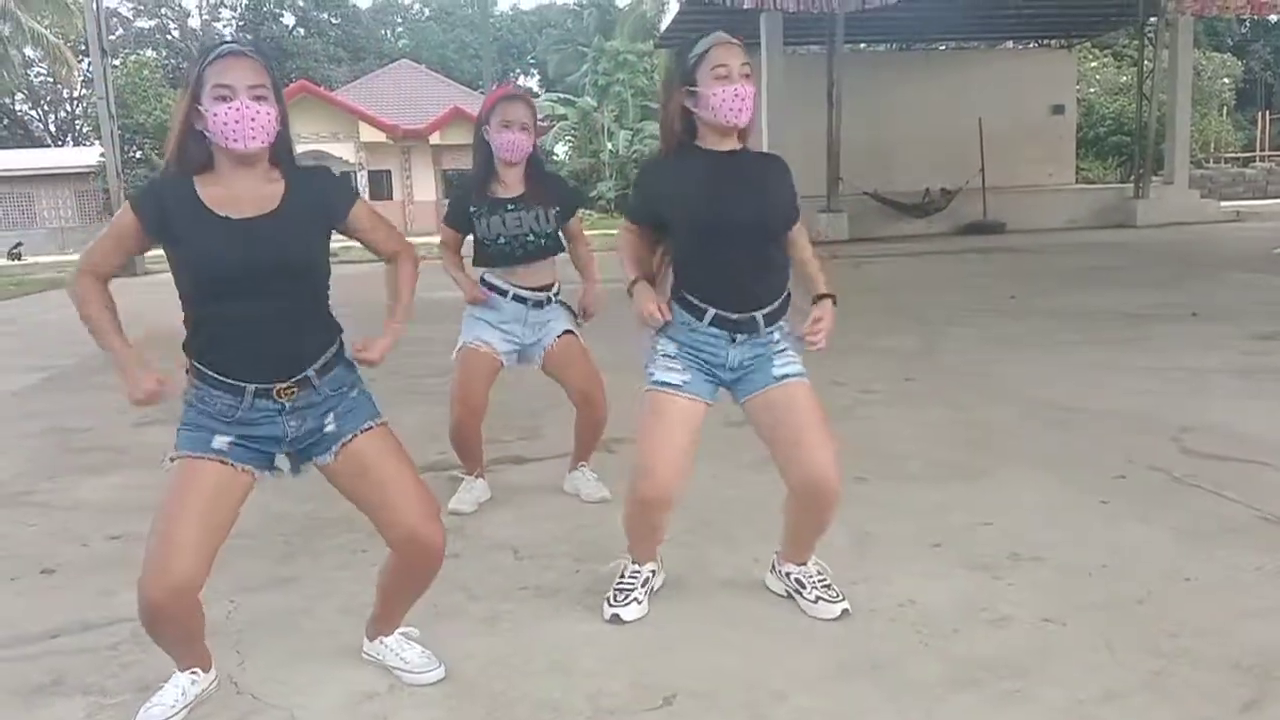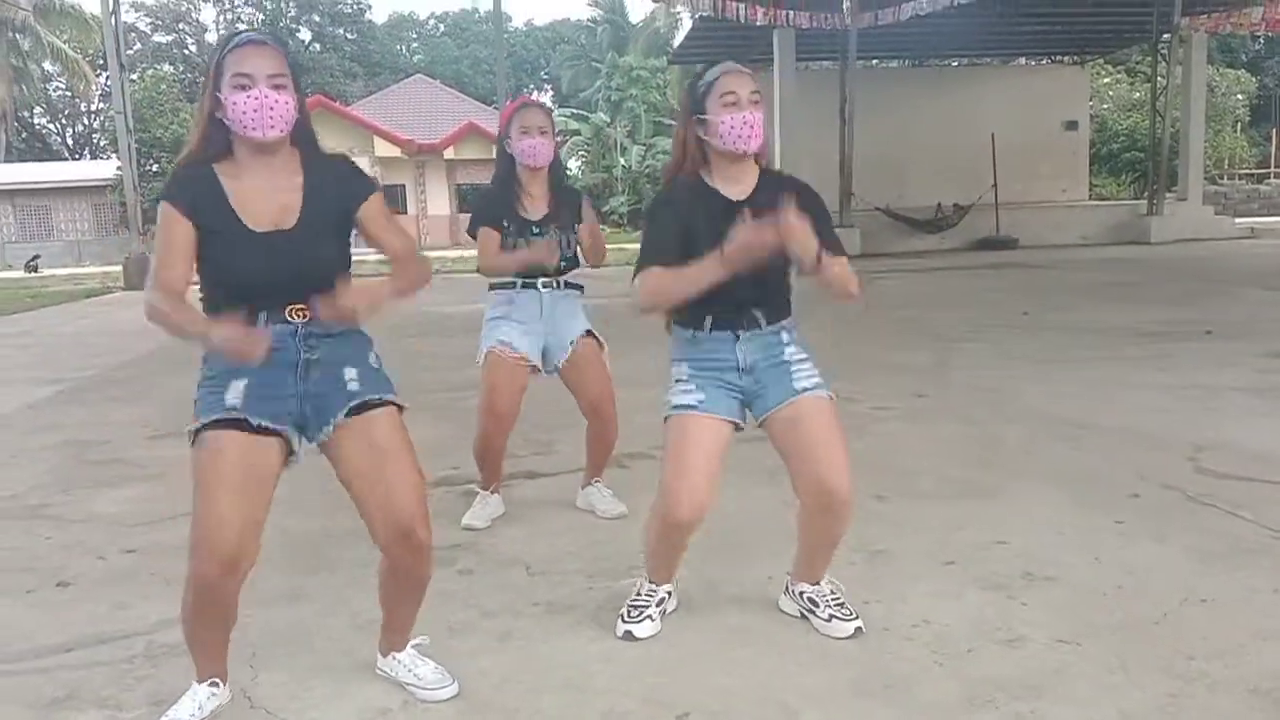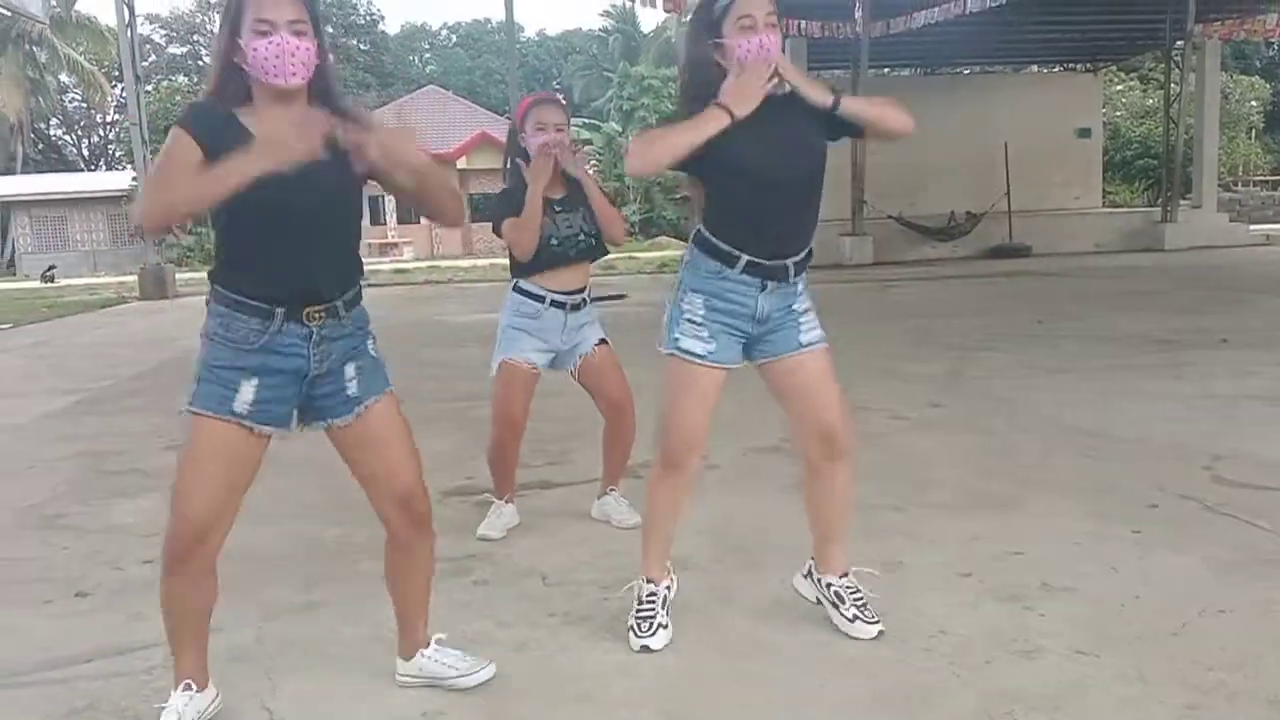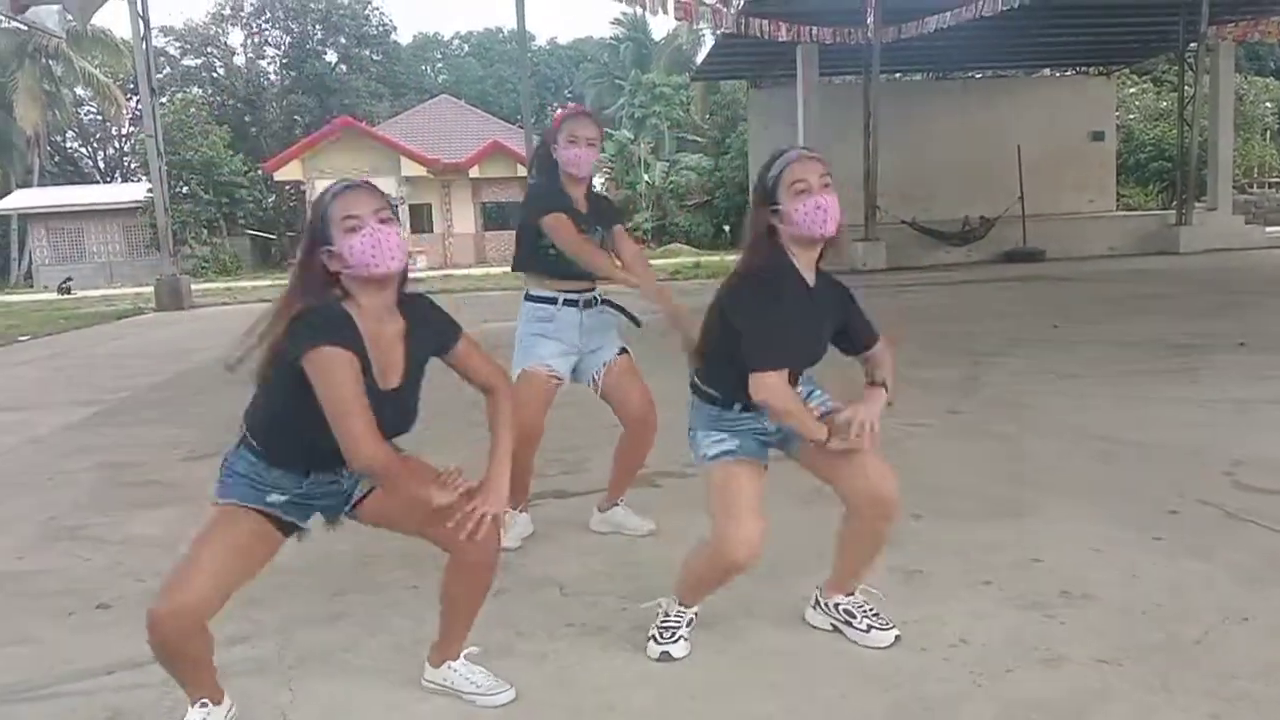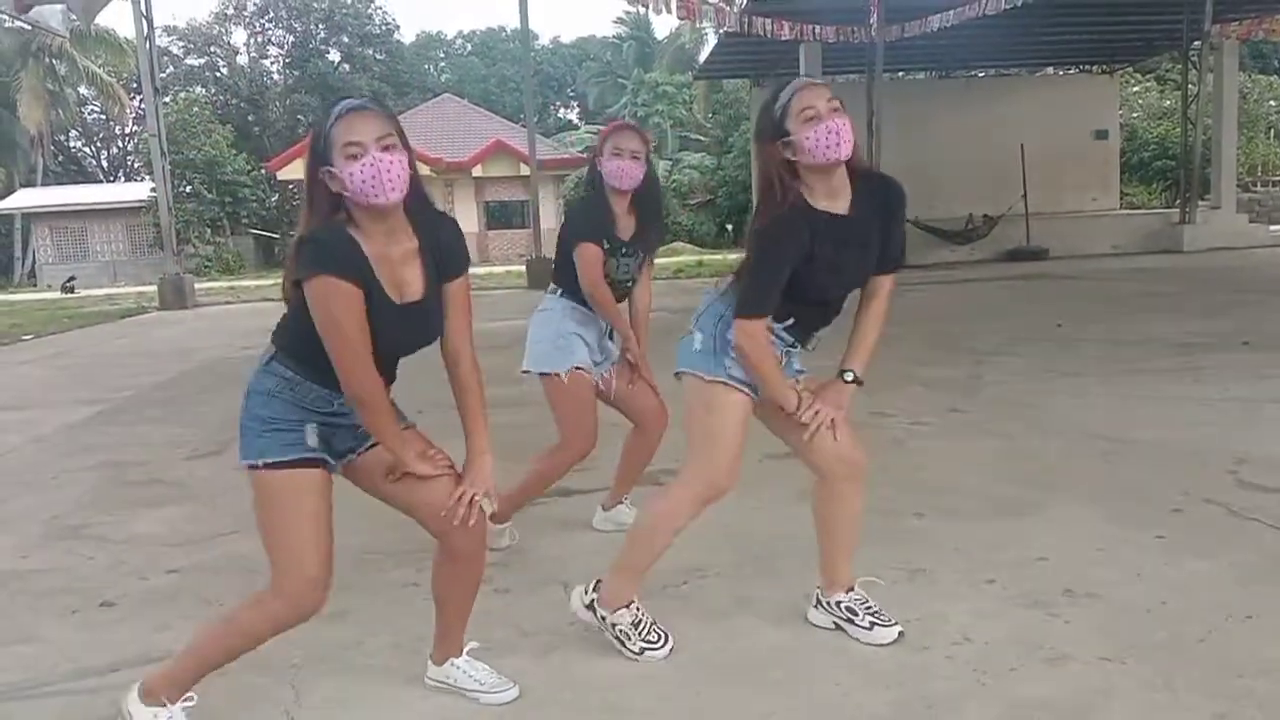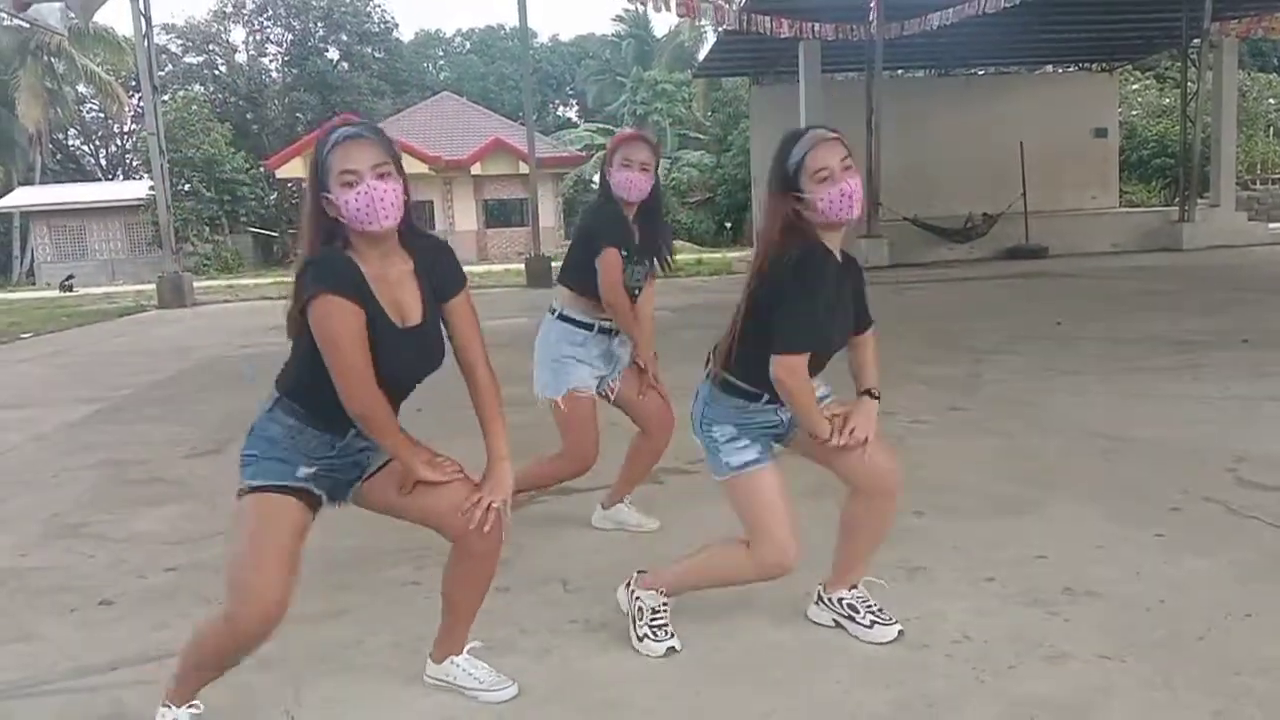
dt=0.3s
person 1, frame 1
left shoulder: (318, 188)
right shoulder: (166, 199)
left elbow: (401, 253)
right elbow: (87, 278)
left wrist: (391, 331)
right wrist: (128, 363)
left hip: (328, 394)
right hip: (223, 410)
left knee: (424, 539)
right knee: (163, 593)
left ankle: (383, 633)
person 1, frame 2
left shoulder: (337, 177)
right shoulder: (194, 186)
left elbow: (413, 265)
right elbow: (162, 298)
left wrist: (375, 289)
right wrist: (212, 331)
left hip: (339, 351)
right hip: (245, 365)
left knee: (408, 532)
right knee: (218, 560)
left ankle: (397, 649)
person 1, frame 3
left shoulder: (348, 127)
right shoulder: (211, 124)
left elbow: (447, 209)
right elbow: (153, 216)
left wrist: (405, 159)
right wrist: (259, 158)
left hip: (342, 338)
right hip: (249, 342)
left knee: (409, 505)
right knee: (190, 535)
left ankle: (417, 652)
person 1, frame 4
left shoulder: (423, 319)
right shoulder: (324, 329)
left elbow: (498, 387)
right elbow: (367, 453)
left wrist: (498, 481)
right wrist: (432, 488)
left hip: (355, 472)
right hip: (271, 479)
left knee: (478, 535)
right knee: (174, 616)
left ankle: (445, 662)
person 1, frame 5
left shoulder: (440, 235)
right shoulder: (328, 254)
left elbow: (461, 355)
right elbow: (358, 379)
left wrist: (480, 458)
right wrist: (404, 452)
left hip: (364, 411)
right hip: (290, 410)
left knee: (466, 519)
right knee: (301, 591)
left ankle: (447, 659)
person 1, frame 6
left shoulder: (435, 259)
right shoulder: (329, 278)
left elbow: (474, 362)
right elbow: (358, 395)
left wrist: (500, 459)
right wrist: (413, 459)
left hip: (371, 438)
right hip: (295, 440)
left knee: (481, 524)
right knee: (254, 612)
left ankle: (447, 657)
person 2, frame 1
left shoulder: (772, 171)
right shoulder: (666, 172)
left elbow: (793, 237)
right elbow: (634, 233)
left wrist: (823, 297)
right wrist: (638, 285)
left hip: (767, 343)
right hip: (689, 341)
left knee: (820, 481)
right knee: (653, 487)
left ankle: (793, 565)
right ankle: (642, 565)
person 2, frame 2
left shoulder: (790, 200)
right shoulder: (679, 200)
left elbow: (848, 286)
right elbow: (647, 294)
left wrist: (809, 253)
right wrist: (724, 261)
left hip: (776, 348)
right hip: (703, 356)
left knee: (832, 489)
right knee: (683, 508)
left ankle: (807, 584)
right ankle: (655, 587)
person 2, frame 3
left shoulder: (807, 109)
right shoulder: (706, 106)
left elbow: (902, 124)
right elbow: (638, 161)
left wrist: (820, 95)
right wrist: (725, 110)
left hip: (788, 295)
right hip: (715, 292)
left knee: (829, 438)
right knee: (679, 452)
left ankle: (829, 574)
right ankle: (654, 583)
person 2, frame 4
left shoulder: (829, 291)
right shoulder: (760, 286)
left elbow: (876, 352)
right elbow: (768, 392)
left wrist: (876, 393)
right wrist: (827, 436)
left hip: (792, 402)
right hip: (728, 418)
left knee: (879, 495)
right knee: (739, 546)
left ankle: (836, 599)
right ankle: (679, 606)
person 2, frame 5
left shoulder: (882, 195)
right shoulder: (784, 224)
left elbow: (879, 291)
right elbow: (748, 332)
left wrist: (845, 383)
right wrist: (794, 403)
left hip: (780, 349)
right hip: (728, 340)
left knee: (845, 460)
right knee: (709, 479)
left ankle: (836, 595)
right ankle: (610, 598)
person 2, frame 6
left shoulder: (841, 264)
right shoulder: (804, 265)
left elbow: (861, 335)
right elbow: (787, 368)
left wrist: (868, 400)
right wrist: (821, 427)
left hip: (786, 397)
right hip: (735, 410)
left knee: (881, 475)
right knee: (776, 555)
left ankle: (839, 595)
right ankle: (648, 589)
person 3, frame 1
left shoulder: (553, 189)
right shoulder: (470, 195)
left elbow: (578, 240)
right elbow: (448, 250)
left wrist: (591, 285)
right wrist: (464, 280)
left hip: (547, 310)
right hip: (493, 310)
left knee: (592, 397)
right knee: (464, 410)
left ankle: (579, 470)
right ankle: (474, 478)
person 3, frame 2
left shoulder: (571, 198)
right shoulder: (494, 199)
left elbow: (595, 258)
right elbow: (487, 263)
left wrist: (591, 236)
right wrist: (529, 256)
left hip: (564, 304)
right hip: (512, 310)
left knee: (602, 407)
right knee: (496, 416)
left ankle: (592, 486)
right ankle: (489, 493)
person 3, frame 3
left shoulder: (581, 188)
right shoulder: (512, 196)
left elbow: (617, 234)
right elbow: (523, 248)
left wrist: (582, 175)
right wrist: (537, 185)
left hip: (580, 315)
right hip: (529, 315)
left knee: (620, 404)
right knee: (507, 422)
left ankle: (608, 496)
right ankle: (504, 503)
person 3, frame 4
left shoulder: (600, 205)
right shoulder: (541, 197)
left elbow: (633, 259)
right elbow: (578, 250)
left wrist: (665, 299)
right wrist: (648, 290)
left hip: (596, 319)
right hip: (546, 320)
left knee: (642, 416)
right knee: (523, 431)
left ankle: (609, 508)
right ankle: (516, 511)
person 3, frame 5
left shoulder: (644, 222)
right shoulder: (586, 210)
left elbow: (641, 290)
right elbow: (591, 283)
left wrist: (640, 355)
right wrist: (628, 338)
left hip: (604, 332)
right hip: (563, 323)
left knee: (654, 416)
right knee: (579, 441)
left ankle: (613, 507)
right ankle: (496, 514)
person 3, frame 6
left shoulder: (646, 231)
right shoulder: (602, 219)
left elbow: (642, 299)
right elbow: (611, 291)
left wrist: (647, 361)
right wrist: (643, 348)
left hip: (610, 343)
right hip: (570, 341)
left knee: (660, 420)
right knee: (580, 457)
left ankle: (614, 505)
